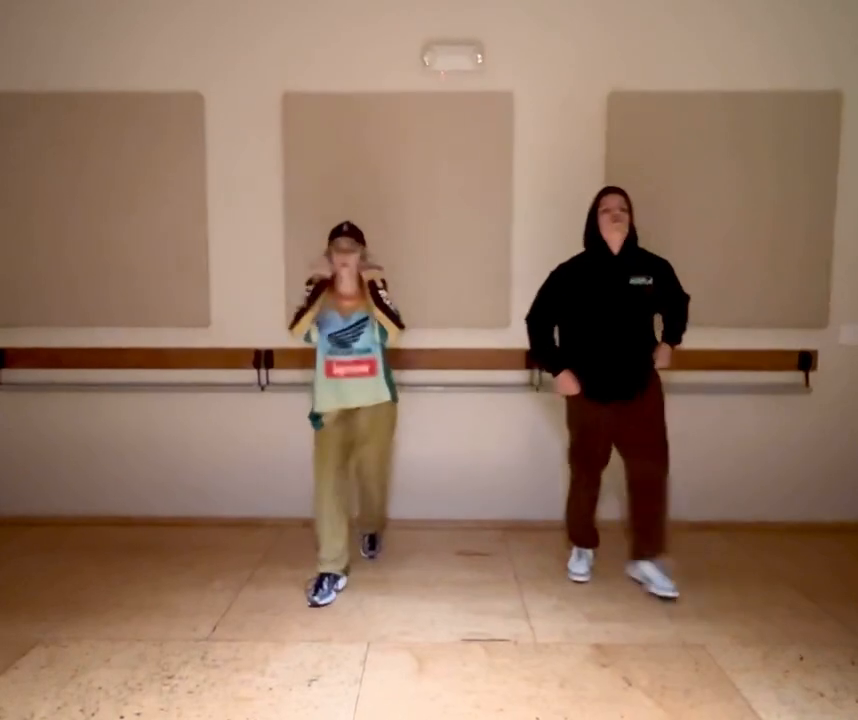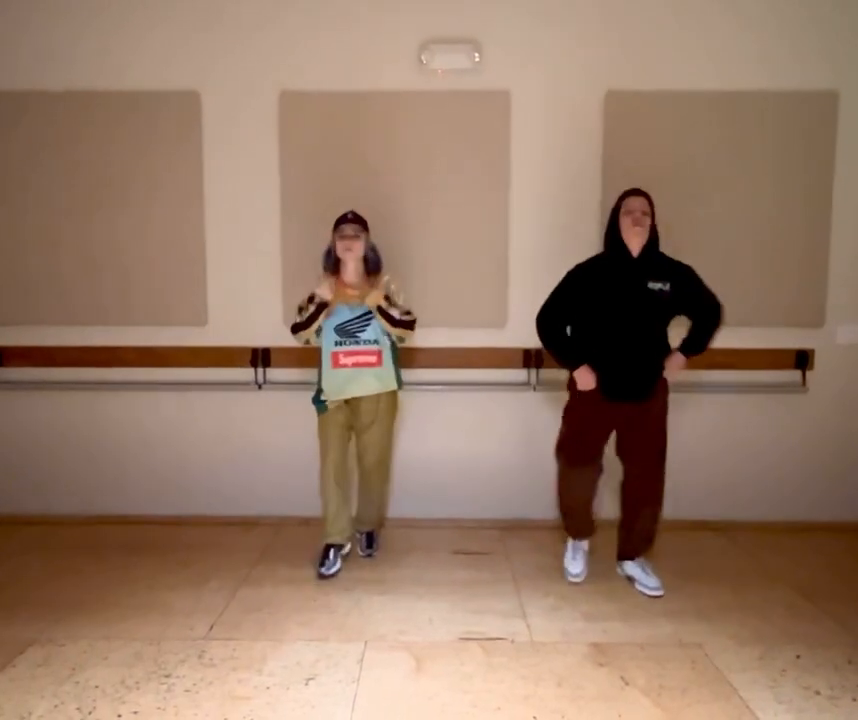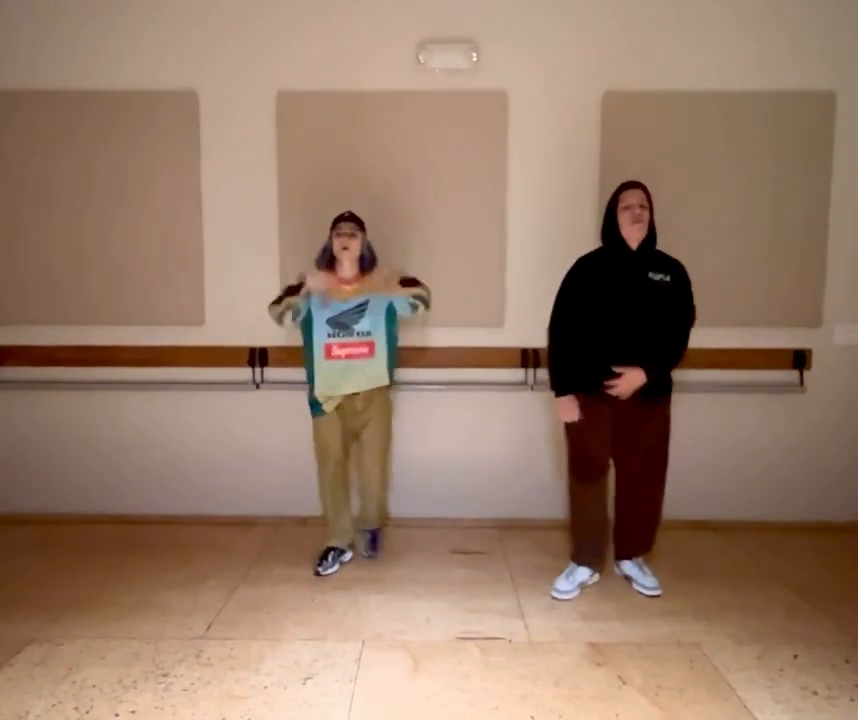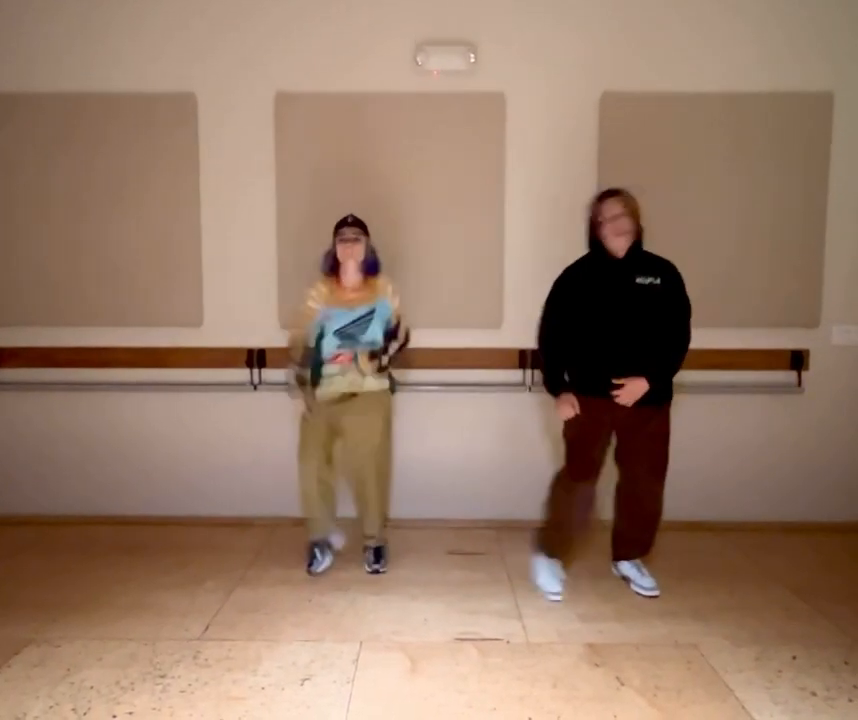
dt=0.3s
person 1, frame 1
left shoulder: (654, 268)
right shoulder: (572, 273)
left elbow: (678, 304)
right elbow: (538, 321)
left wrist: (669, 342)
right wrist: (557, 369)
left hip: (641, 389)
right hip: (587, 391)
left knee: (650, 471)
right knee: (586, 471)
left ankle: (648, 558)
right ankle: (583, 547)
person 1, frame 2
left shoulder: (673, 273)
right shoulder: (589, 273)
left elbow: (709, 312)
right elbow: (548, 321)
left wrist: (685, 351)
right wrist: (575, 364)
left hip: (647, 393)
right hip: (594, 390)
left knee: (646, 476)
right knee: (577, 464)
left ankle: (633, 556)
right ankle: (578, 538)
person 1, frame 3
left shoulder: (670, 271)
right shoulder: (589, 268)
left elbow: (679, 332)
right elbow: (561, 332)
left wrist: (647, 371)
right wrist: (562, 390)
left hip: (648, 394)
right hip: (590, 393)
left knee: (645, 478)
right knee: (588, 477)
left ankle: (631, 557)
right ankle: (584, 563)
person 1, frame 4
left shoulder: (662, 273)
right shoulder: (578, 276)
left elbow: (678, 336)
right elbow: (551, 336)
left wrist: (651, 378)
right wrist: (559, 390)
left hip: (647, 397)
right hip: (589, 396)
left knee: (645, 481)
right knee: (580, 473)
left ankle: (629, 558)
right ankle: (549, 554)
person 2, frame 1
left shoulder: (375, 294)
right shoulder: (319, 296)
left elbow: (394, 330)
right elbow: (297, 329)
left wrist: (375, 285)
right wrist: (318, 283)
left hip: (375, 404)
right hip: (331, 406)
left knee: (373, 476)
right knee: (328, 484)
left ankle: (371, 529)
right ankle: (331, 569)
person 2, frame 2
left shoulder: (383, 286)
right shoulder: (323, 289)
left elbow: (407, 329)
right elbow: (300, 333)
left wrist: (383, 306)
right wrist: (319, 301)
left hip: (378, 391)
right hip: (334, 393)
left knee: (374, 465)
right knee: (332, 465)
left ankle: (368, 528)
right ankle: (336, 539)
person 2, frame 3
left shoulder: (380, 282)
right shoulder: (315, 284)
left elbow: (420, 300)
right elbow: (278, 312)
left wrist: (409, 288)
right wrist: (302, 289)
left hip: (371, 391)
right hip: (328, 393)
left knee: (373, 463)
right knee: (331, 468)
left ankle: (370, 527)
right ankle: (339, 543)
person 2, frame 4
left shoulder: (383, 289)
right shoulder: (320, 292)
left elbow: (401, 336)
right elbow: (301, 341)
left wrist: (374, 362)
right wrist: (304, 384)
left hip: (371, 393)
right hip: (326, 394)
left knee: (371, 468)
right knee: (312, 461)
left ankle: (374, 542)
right ankle: (323, 536)
